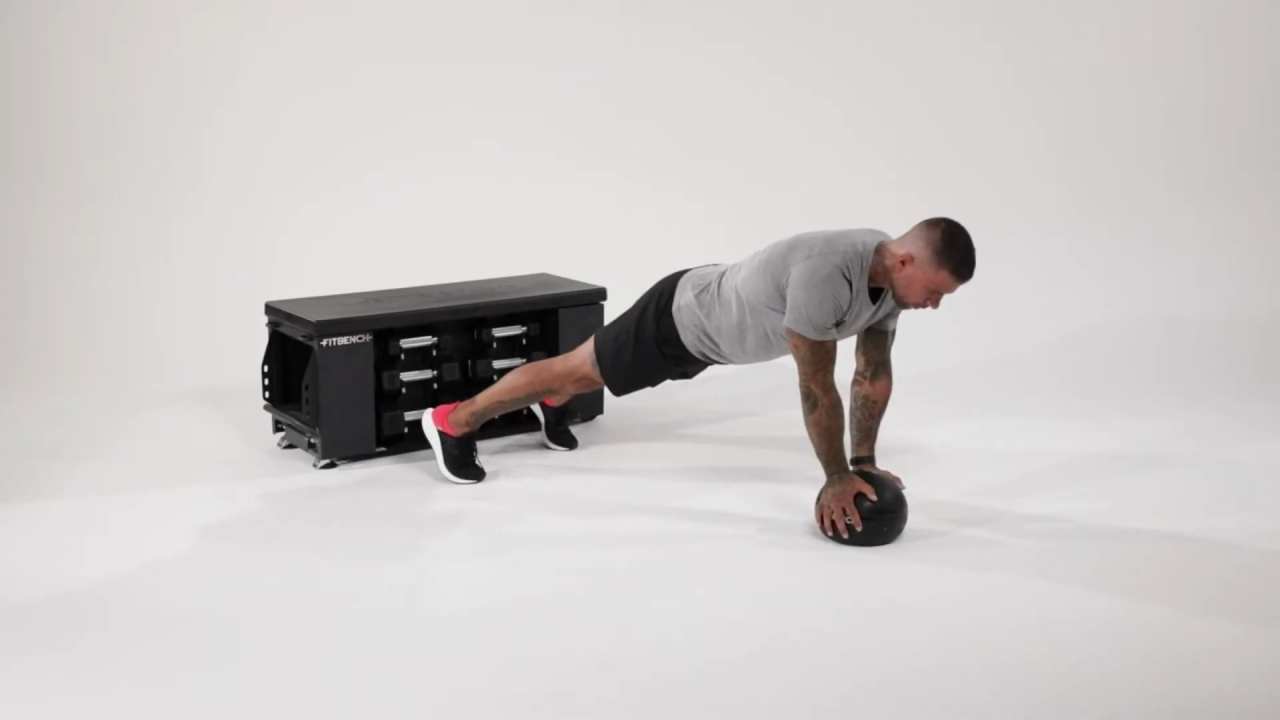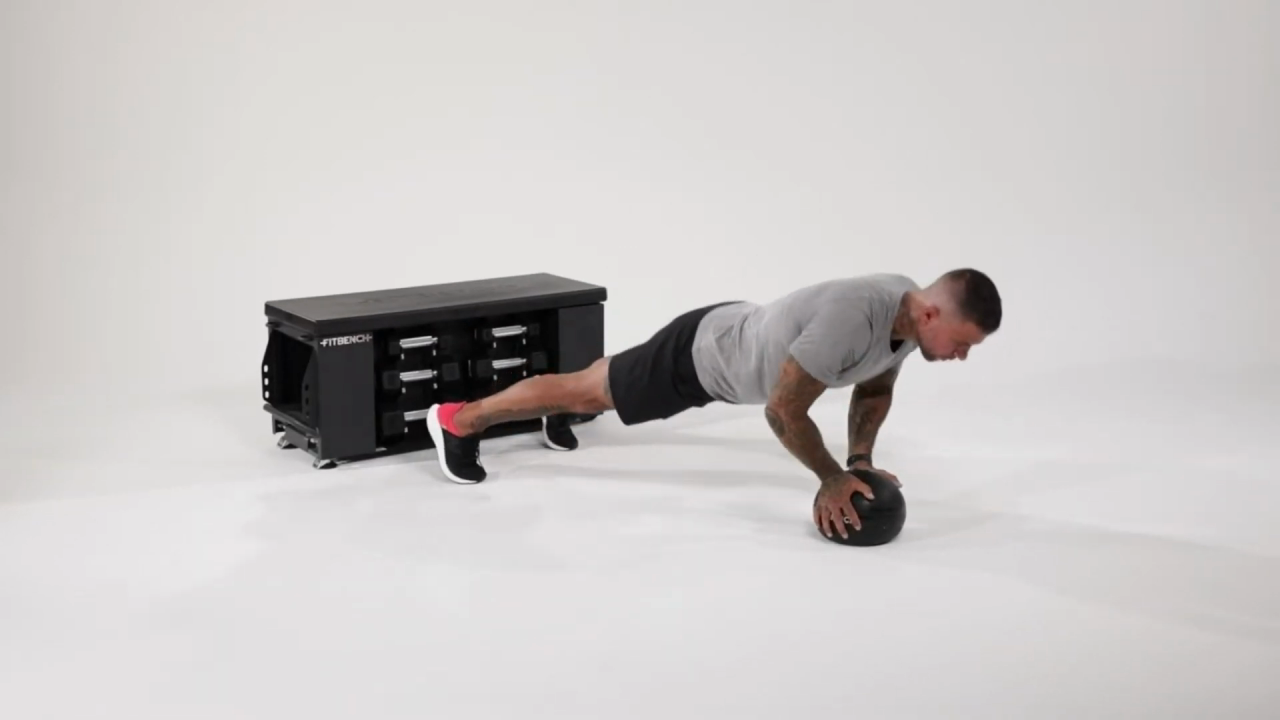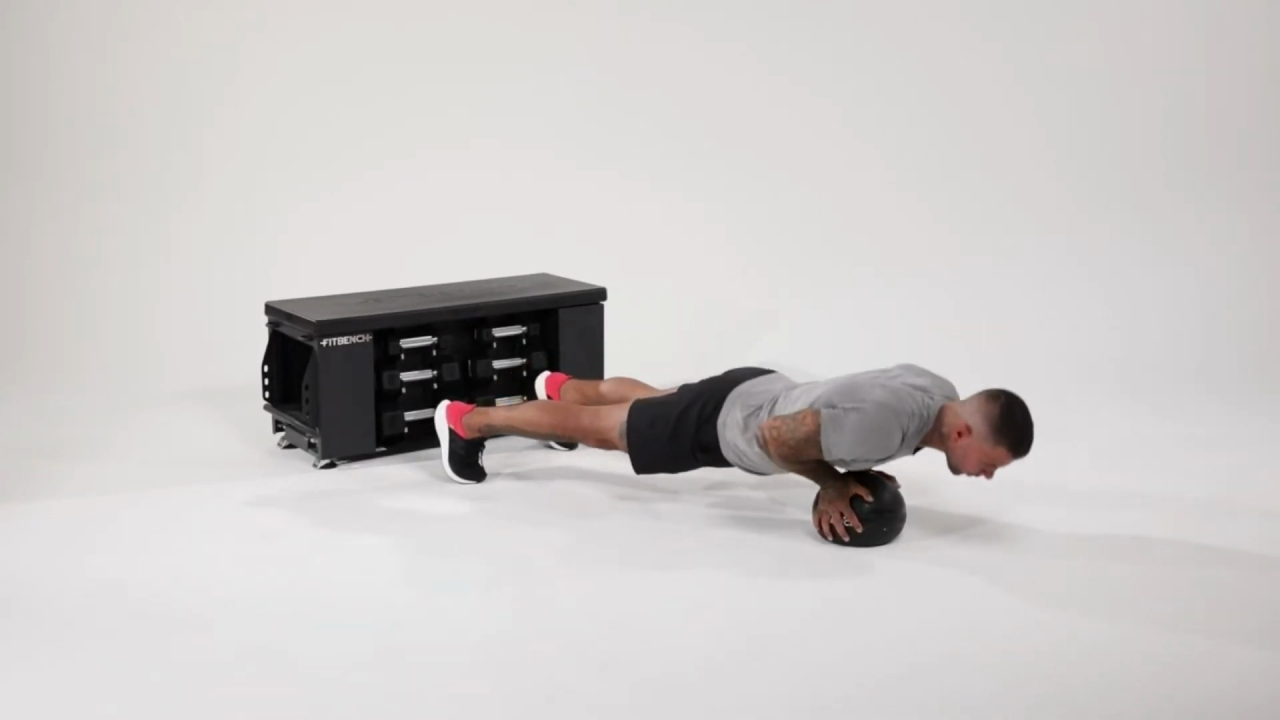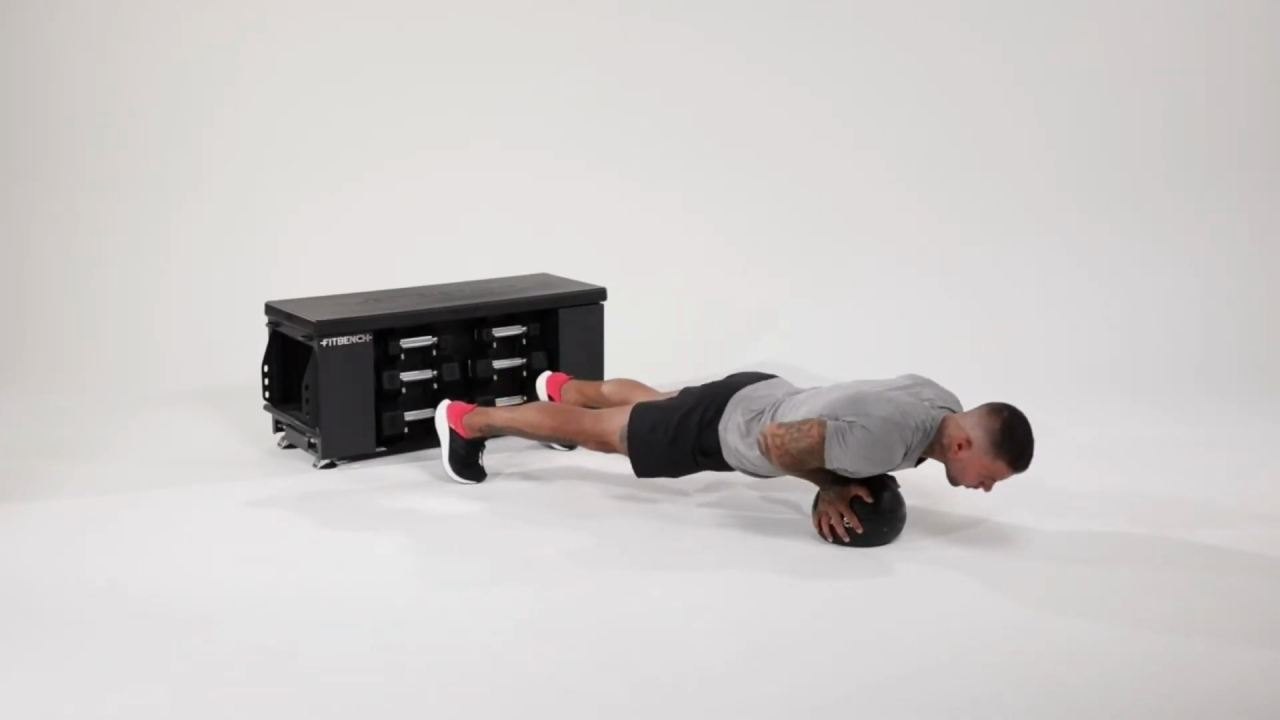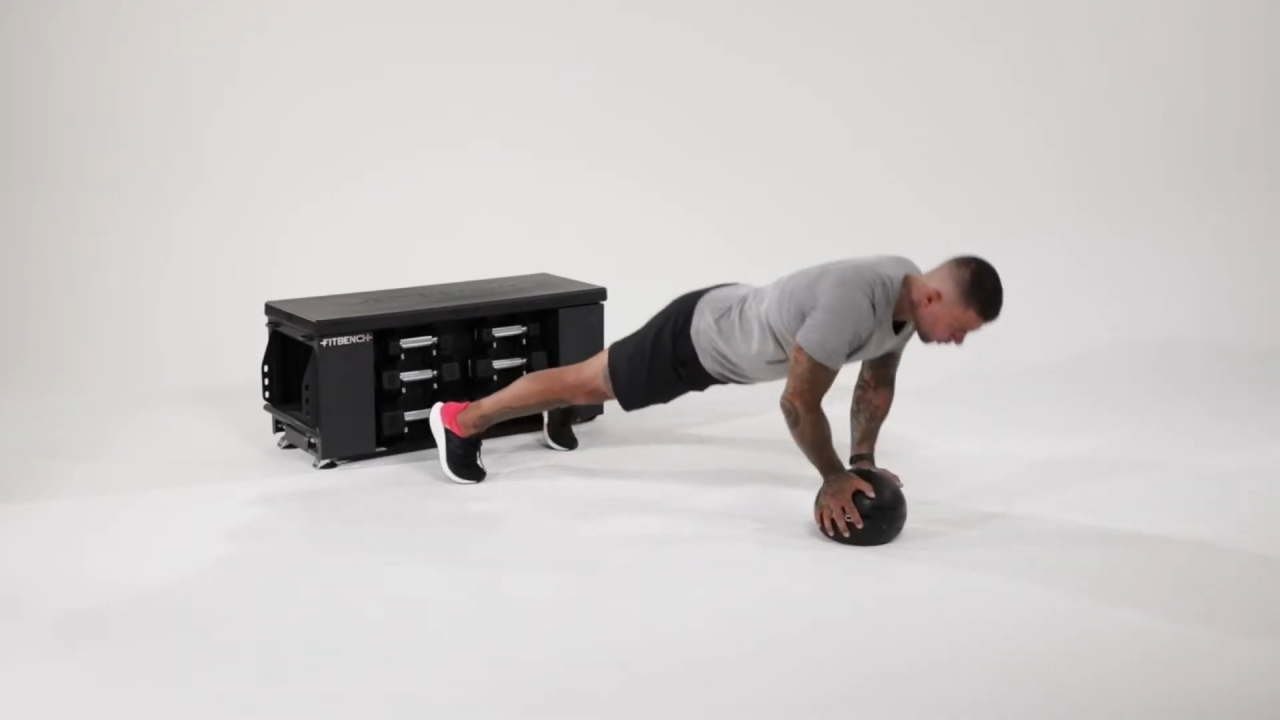
dt=0.5s
person 1, frame 1
left shoulder: (889, 275)
right shoulder: (825, 274)
left elbow: (874, 372)
right elbow: (817, 389)
left wrist: (865, 460)
right wrist: (837, 480)
left hip: (710, 324)
right hip: (682, 317)
left knee: (596, 370)
right knee: (580, 370)
left ankle: (552, 404)
right ankle: (453, 422)
person 1, frame 2
left shoulder: (908, 311)
right shoulder: (851, 319)
left elbow: (876, 383)
right elbow: (781, 409)
left wrist: (861, 460)
right wrist: (832, 479)
left hip: (735, 340)
right hip: (700, 353)
left knee: (618, 378)
right knee: (593, 392)
left ankle: (555, 391)
right ankle: (458, 420)
person 1, frame 3
left shoulder: (938, 394)
right shoulder: (885, 427)
right elbow: (775, 437)
left wrist: (860, 470)
right wrist: (832, 484)
left hip: (758, 390)
right hip: (724, 423)
left knee: (646, 399)
right knee: (600, 429)
left ankle: (561, 386)
right ankle: (465, 420)
person 1, frame 4
left shoulder: (944, 406)
right shoulder: (887, 440)
right elbow: (776, 442)
left wrist: (856, 473)
right wrist: (832, 486)
left hip: (759, 396)
right hip: (724, 428)
left knee: (648, 401)
right knee: (600, 432)
left ankle: (562, 386)
right ankle: (466, 420)
person 1, frame 5
left shoulder: (908, 296)
right shoulder: (852, 307)
left elbow: (877, 381)
right elbow: (797, 401)
left wrist: (863, 460)
right wrist: (835, 480)
left hip: (731, 330)
right hip: (700, 334)
left knee: (615, 369)
right knee: (590, 383)
left ankle: (557, 415)
right ankle: (460, 420)
